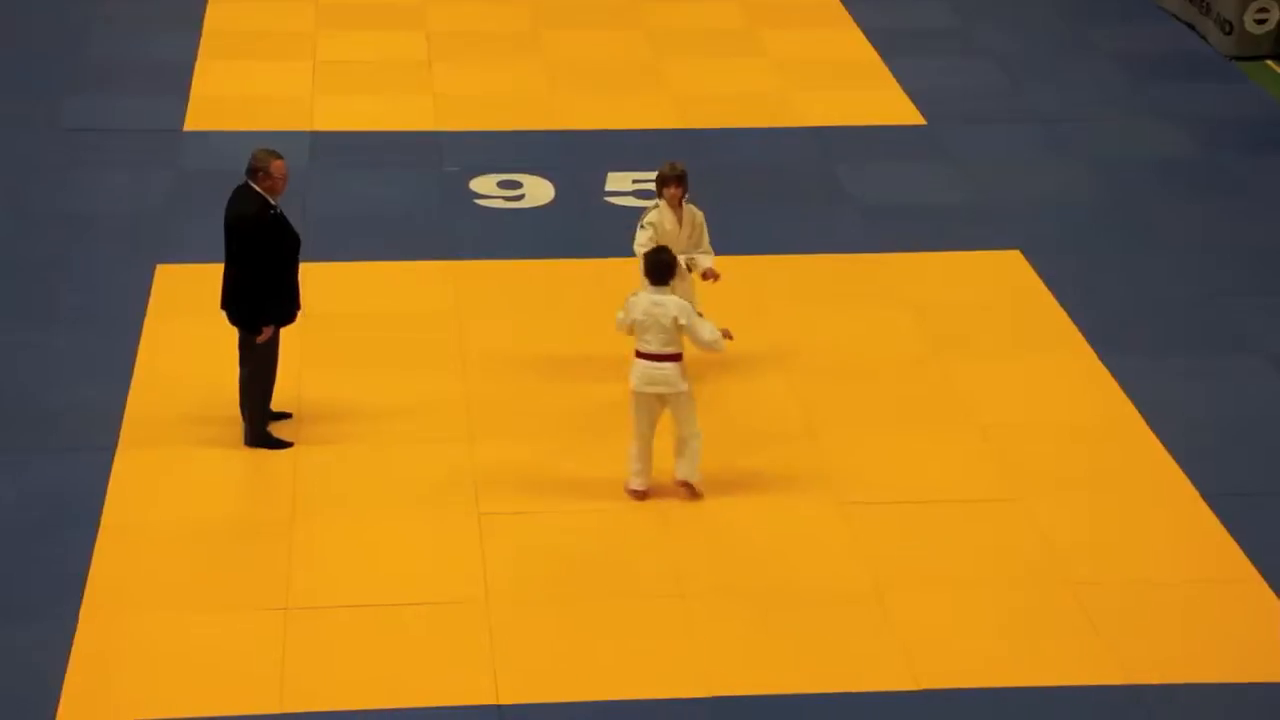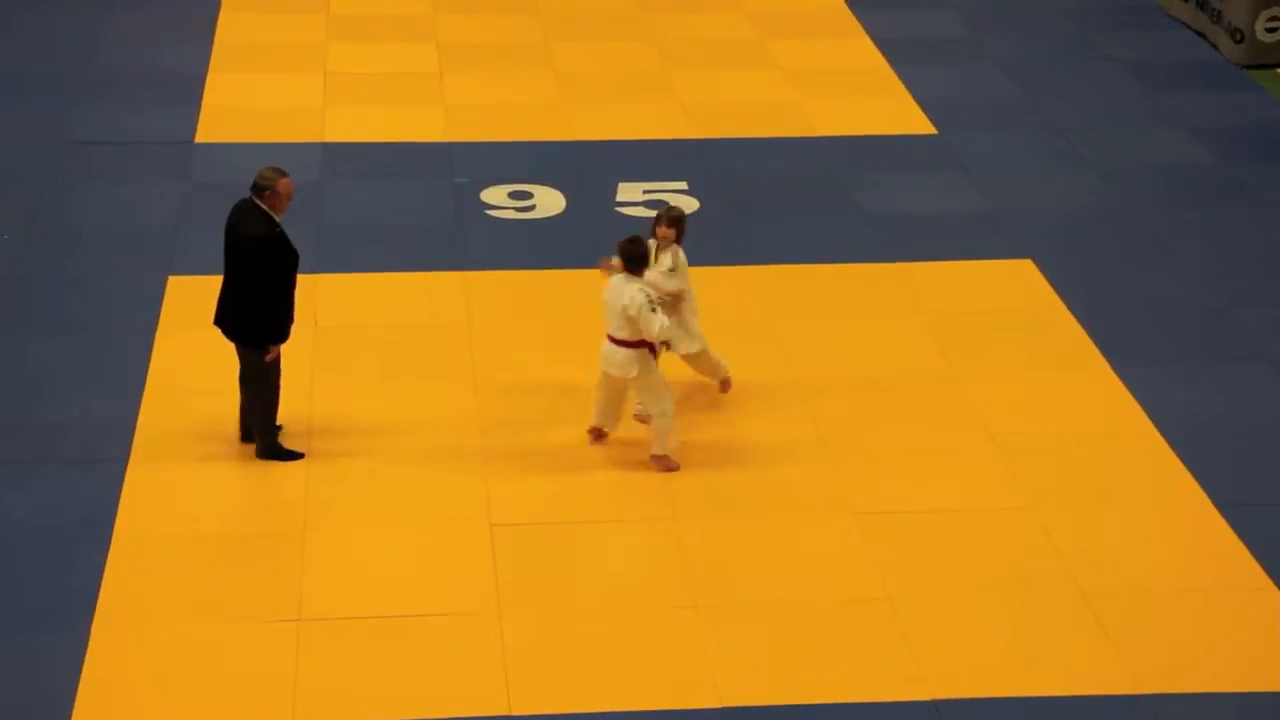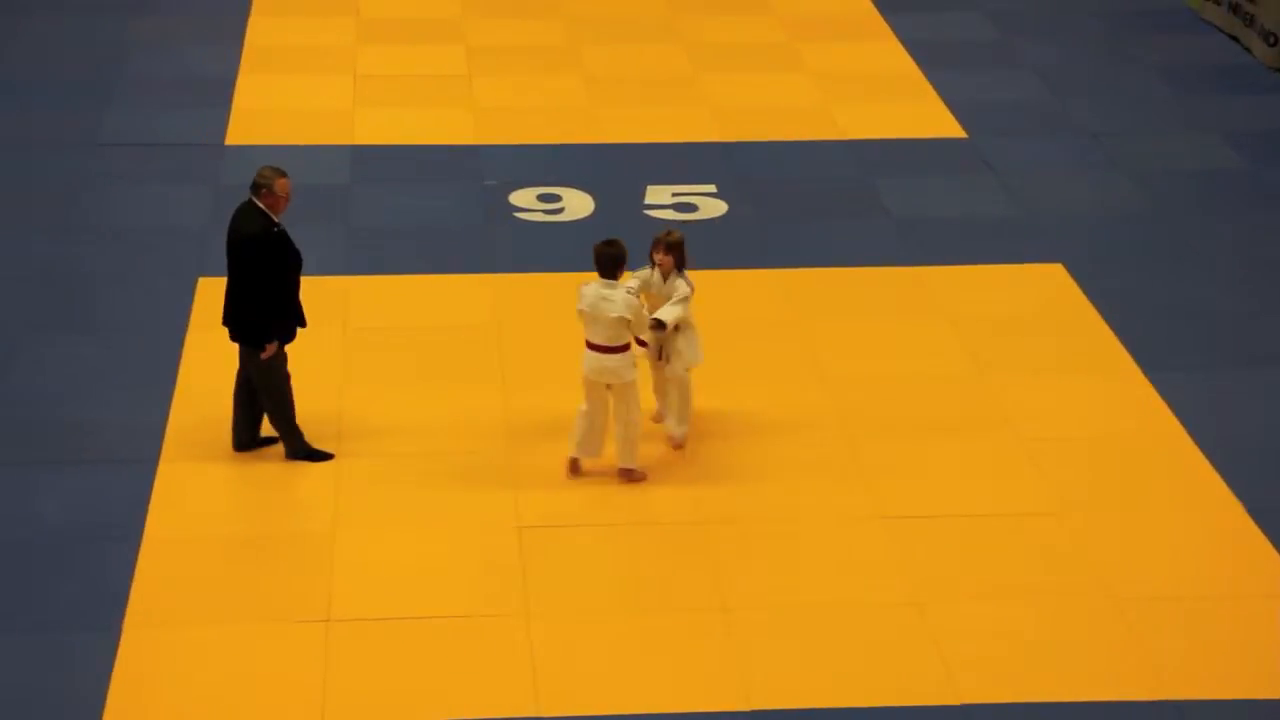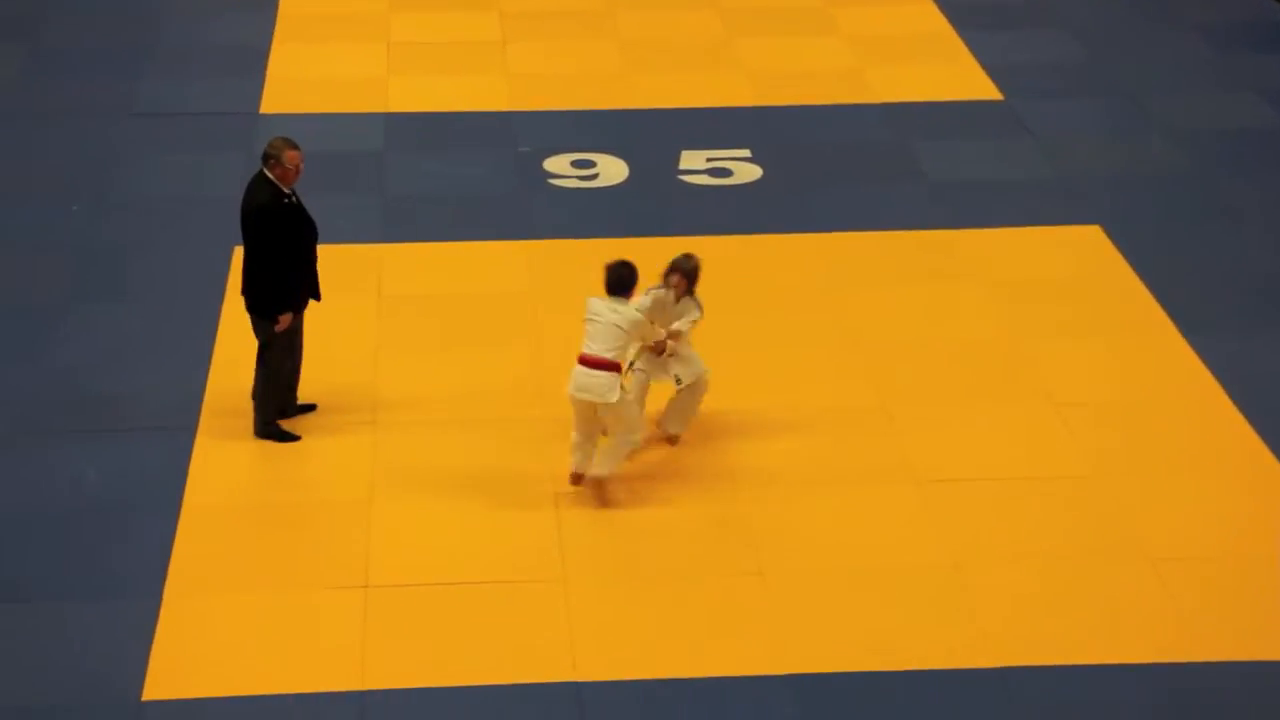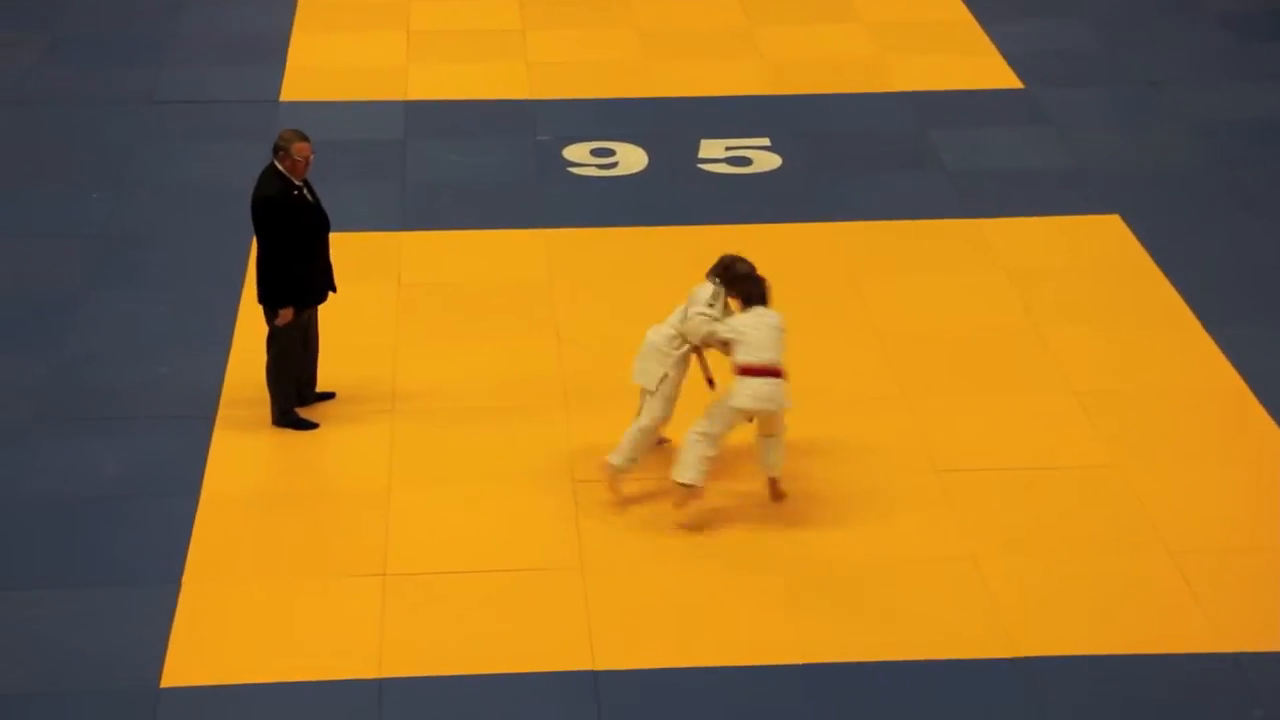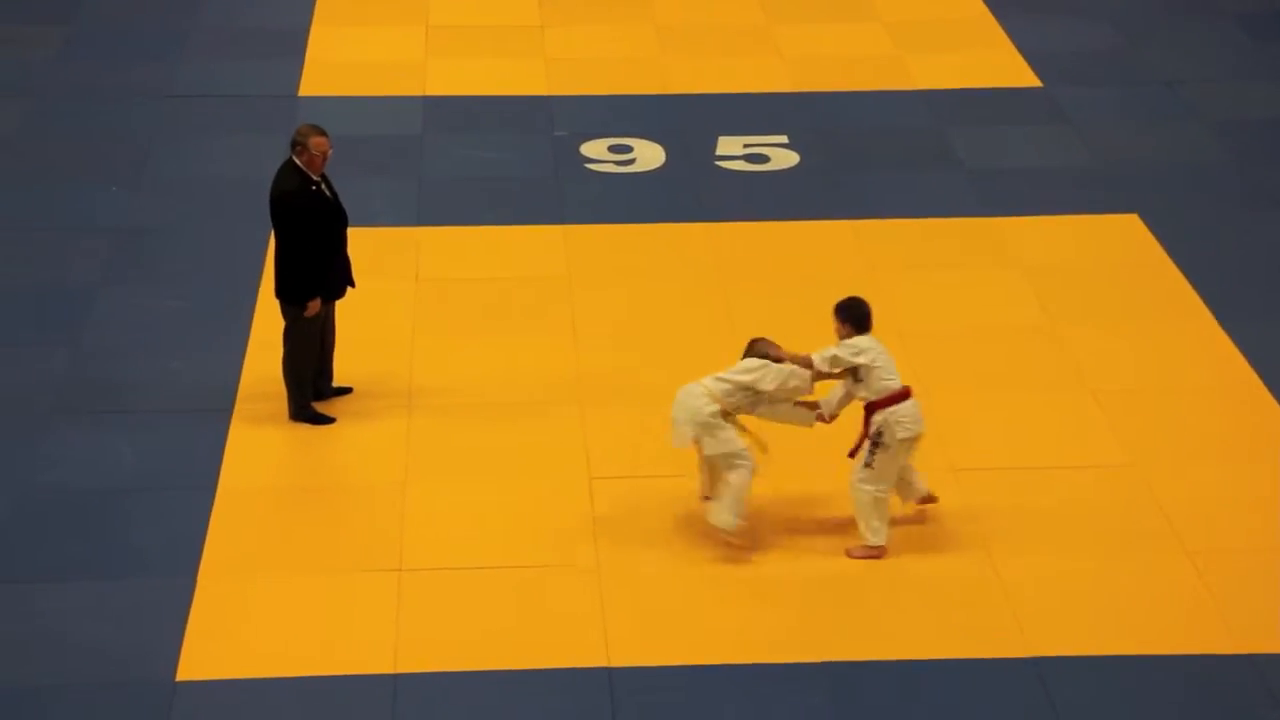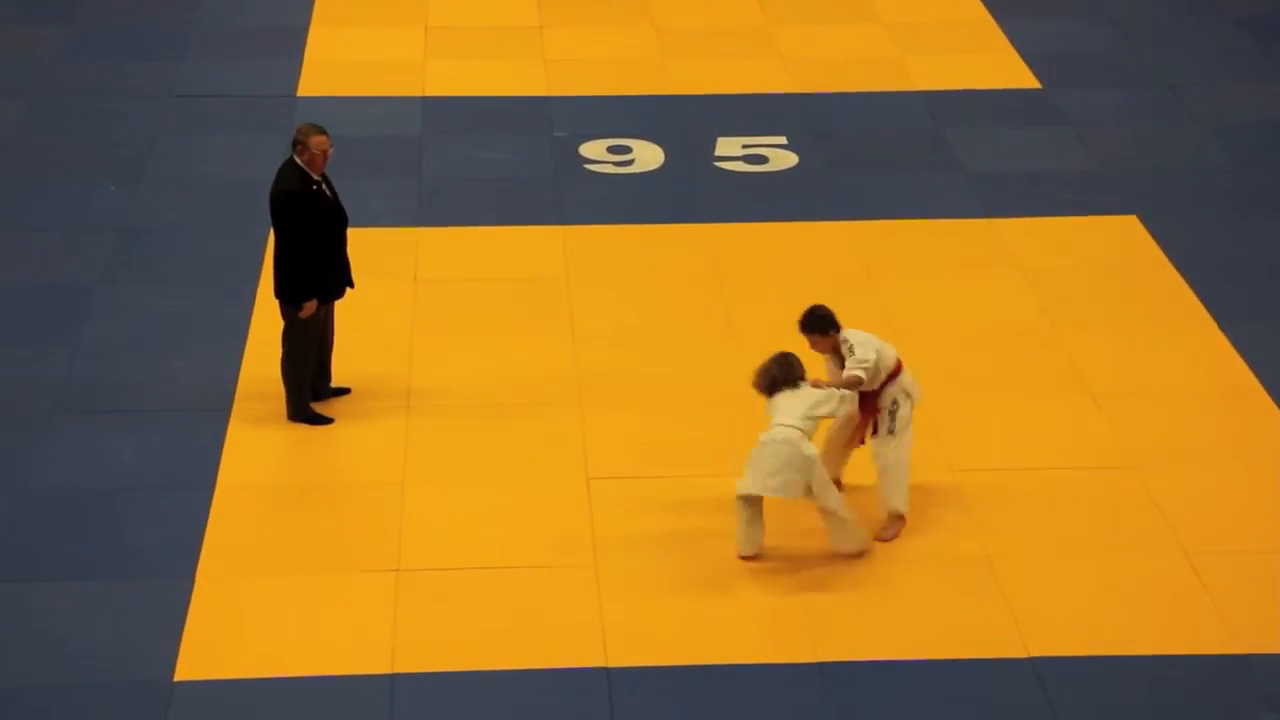
dt=0.5s
person 1, frame 1
left shoulder: (246, 195)
right shoulder: (254, 215)
right elbow: (256, 272)
right wrist: (265, 318)
left hip: (249, 298)
right hip: (256, 303)
left knee: (255, 361)
right knee: (259, 364)
left ankle: (257, 411)
right ankle: (256, 431)
person 1, frame 2
left shoulder: (243, 209)
right shoulder: (263, 235)
right elbow: (265, 292)
right wrist: (273, 336)
left hip: (239, 312)
right hip: (255, 320)
left knee: (253, 372)
right knee: (264, 379)
left ankle: (251, 427)
right ankle: (267, 444)
person 1, frame 3
left shoulder: (248, 212)
right shoulder: (257, 233)
right elbow: (259, 289)
right wrist: (269, 335)
left hip: (249, 316)
right hip: (258, 321)
left knee: (252, 377)
right knee: (274, 381)
left ankle: (245, 436)
right ankle: (295, 445)
person 1, frame 4
left shoulder: (274, 185)
right shoulder: (263, 203)
right elbow: (268, 261)
right wrist: (281, 306)
left hip: (286, 289)
right hip: (271, 295)
left knee: (290, 350)
right knee: (275, 356)
left ankle: (285, 404)
right ankle: (265, 422)
person 1, frame 5
left shoulder: (292, 178)
right shoulder: (271, 195)
right elbow: (275, 254)
left wrist: (313, 282)
right wrist: (284, 301)
left hip: (303, 279)
right hip: (285, 287)
left knee: (306, 341)
right knee: (285, 347)
left ankle: (304, 392)
right ankle: (283, 411)
person 1, frame 6
left shoulder: (311, 172)
right shoulder: (290, 190)
right elbow: (296, 248)
right wrist: (310, 293)
left hip: (320, 274)
right hip: (303, 282)
left knee: (323, 336)
right knee: (302, 343)
left ankle: (321, 387)
right ankle: (300, 407)
person 1, frame 7
left shoulder: (311, 172)
right shoulder: (290, 189)
right elbow: (295, 248)
right wrist: (306, 294)
left hip: (321, 274)
right hip: (302, 282)
left knee: (322, 337)
right knee: (300, 344)
left ankle: (319, 387)
right ankle: (299, 407)
person 2, frame 1
left shoulder: (634, 302)
right shoulder: (680, 307)
left elbow: (623, 327)
right elbow: (707, 340)
right wrist: (721, 334)
left hip: (643, 372)
right hip: (672, 374)
left knee: (642, 431)
right knee: (686, 428)
left ankle: (639, 484)
right ankle: (687, 477)
person 2, frame 2
left shoulder: (613, 283)
right shoulder: (644, 296)
right elbow: (658, 333)
right wrist: (662, 313)
left hip: (610, 352)
right hip: (635, 359)
left knee: (609, 392)
right knee: (662, 405)
left ankle: (598, 426)
right ankle: (659, 454)
person 2, frame 3
left shoulder: (585, 292)
right shoulder: (629, 300)
right elbow: (641, 329)
left hip: (592, 360)
right hip: (620, 363)
left knee: (591, 410)
right knee: (628, 416)
left ankle: (576, 458)
right ankle: (627, 466)
person 2, frame 4
left shoulder: (591, 305)
right shoulder: (637, 319)
right elbow: (655, 339)
right wrist: (663, 337)
left hip: (580, 376)
right hip: (605, 382)
left knee: (586, 428)
right knee: (627, 435)
left ankle: (578, 471)
right ankle: (598, 475)
person 2, frame 5
left shoulder: (733, 323)
right shoulder: (777, 319)
left hip: (749, 389)
right hip: (774, 389)
left knee: (703, 434)
right knee: (771, 433)
left ankle: (688, 484)
right ankle: (774, 482)
person 2, frame 6
left shoulder: (855, 347)
right shoulder: (868, 350)
left elbow: (815, 363)
right elbow: (847, 387)
left wrist: (783, 356)
right wrist: (827, 409)
left hip: (894, 419)
right hip: (908, 413)
left knee: (868, 480)
right knee: (892, 465)
left ankle: (875, 544)
right ankle: (921, 494)
person 2, frame 7
left shoulder: (853, 344)
right shoulder: (833, 350)
left elbow: (856, 378)
right elbow: (838, 381)
left wrist: (824, 386)
left hip: (893, 390)
right hip: (869, 391)
left knee: (888, 450)
right knee: (839, 433)
left ankle: (896, 515)
right ankle: (832, 478)
person 3, frame 1
left shoulder: (694, 216)
right shoulder: (652, 216)
left elbow: (701, 250)
right elbow: (643, 248)
left wrist: (707, 268)
left hip: (681, 278)
person 3, frame 2
left shoulder: (675, 257)
right shoulder: (651, 247)
left elbow: (670, 285)
left wrist: (640, 277)
right wrist: (615, 265)
left hip: (678, 310)
left knee: (694, 352)
left ankle: (720, 372)
right ankle: (644, 403)
person 3, frame 3
left shoulder: (683, 285)
right shoulder: (647, 274)
left elbow: (674, 311)
right elbow: (631, 288)
left wrist: (655, 324)
left hip: (678, 332)
right hip: (654, 327)
left knee: (679, 377)
right knee: (659, 374)
left ankle: (678, 428)
right ankle: (665, 407)
person 3, frame 4
left shoulder: (693, 306)
right shoulder: (658, 293)
left elbow: (680, 332)
right elbow: (635, 311)
left wrist: (665, 342)
left hip: (673, 347)
right hip: (649, 344)
left knee: (698, 381)
right knee: (636, 386)
left ankle: (670, 427)
person 3, frame 5
left shoulder: (717, 294)
right shoulder: (711, 294)
right elbow: (700, 327)
left hip: (670, 349)
right hip: (666, 351)
right knee: (653, 414)
left ankle: (652, 436)
right ankle: (616, 464)
person 3, frame 6
left shoulder: (752, 380)
right shoulder: (757, 368)
left elbow: (770, 405)
right elbow: (795, 380)
left hip: (689, 401)
right hip: (698, 409)
left knee: (712, 448)
right knee: (742, 464)
left ankle: (711, 490)
right ankle: (726, 521)
person 3, frame 7
left shoulder: (775, 398)
right shoulder: (819, 396)
right elbow: (849, 401)
left hip: (769, 446)
right hip: (797, 448)
left knee: (749, 496)
right knee: (828, 499)
left ankle: (748, 548)
right ankle: (853, 543)
